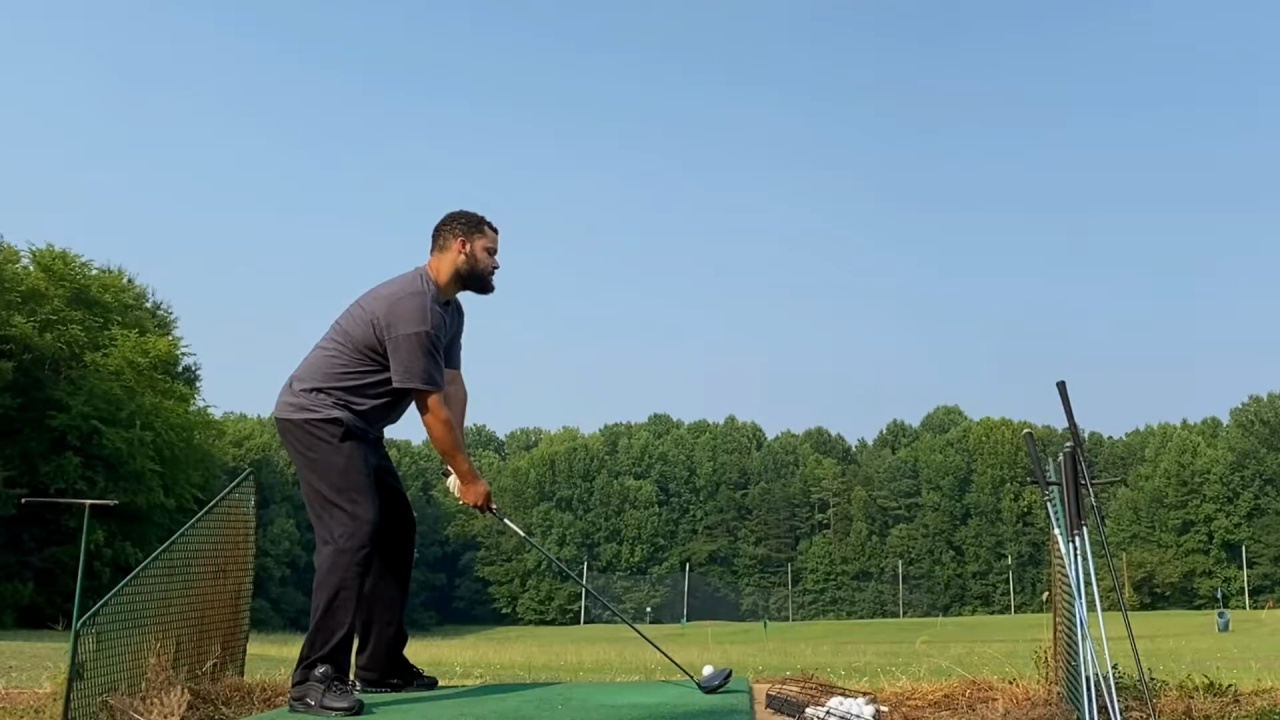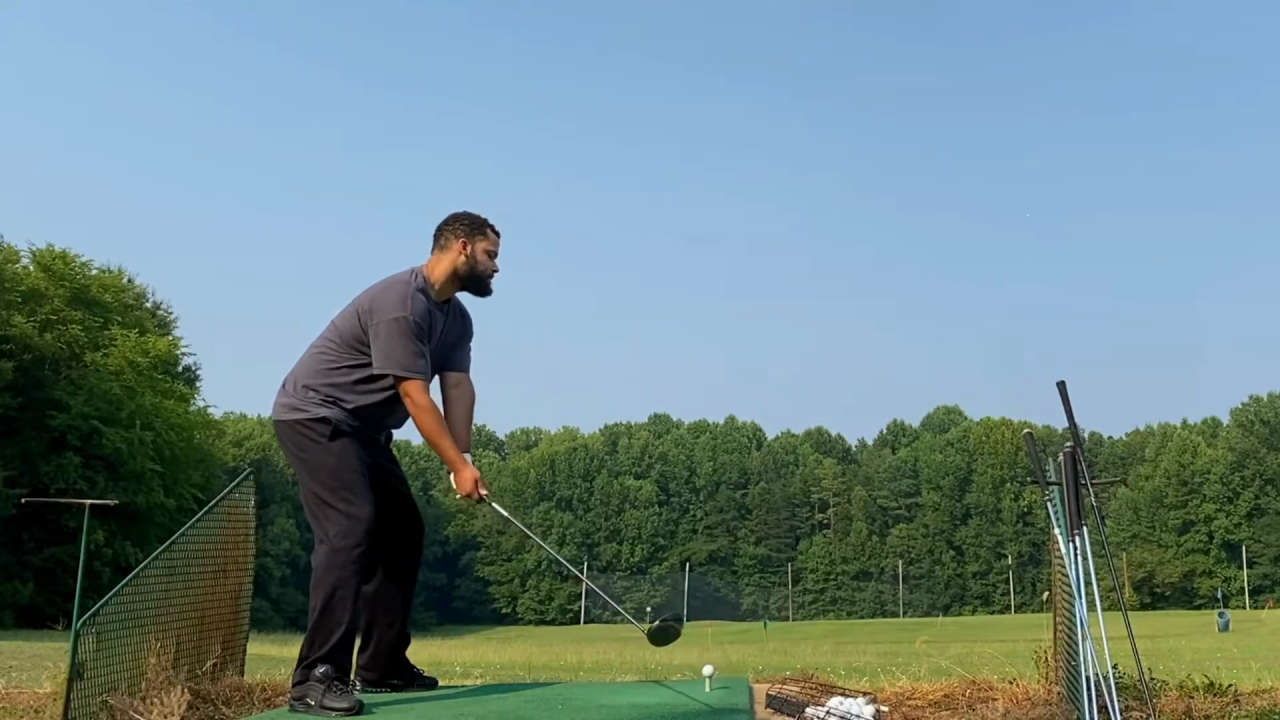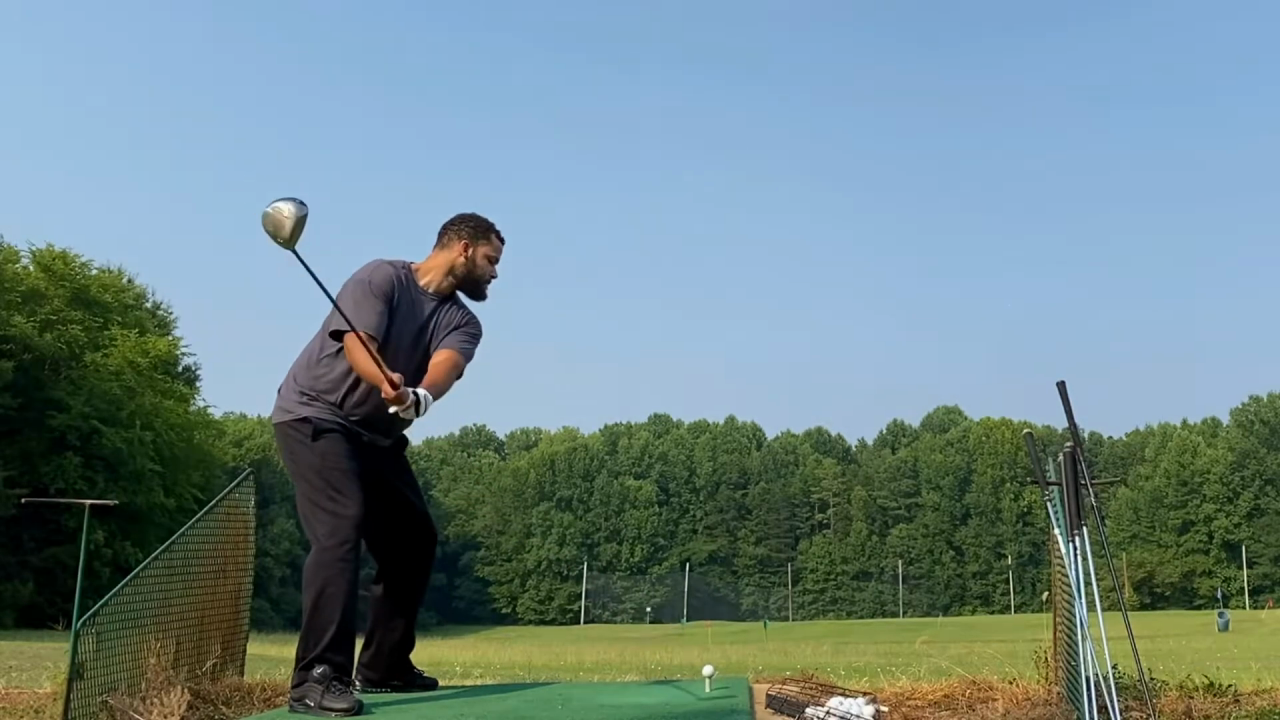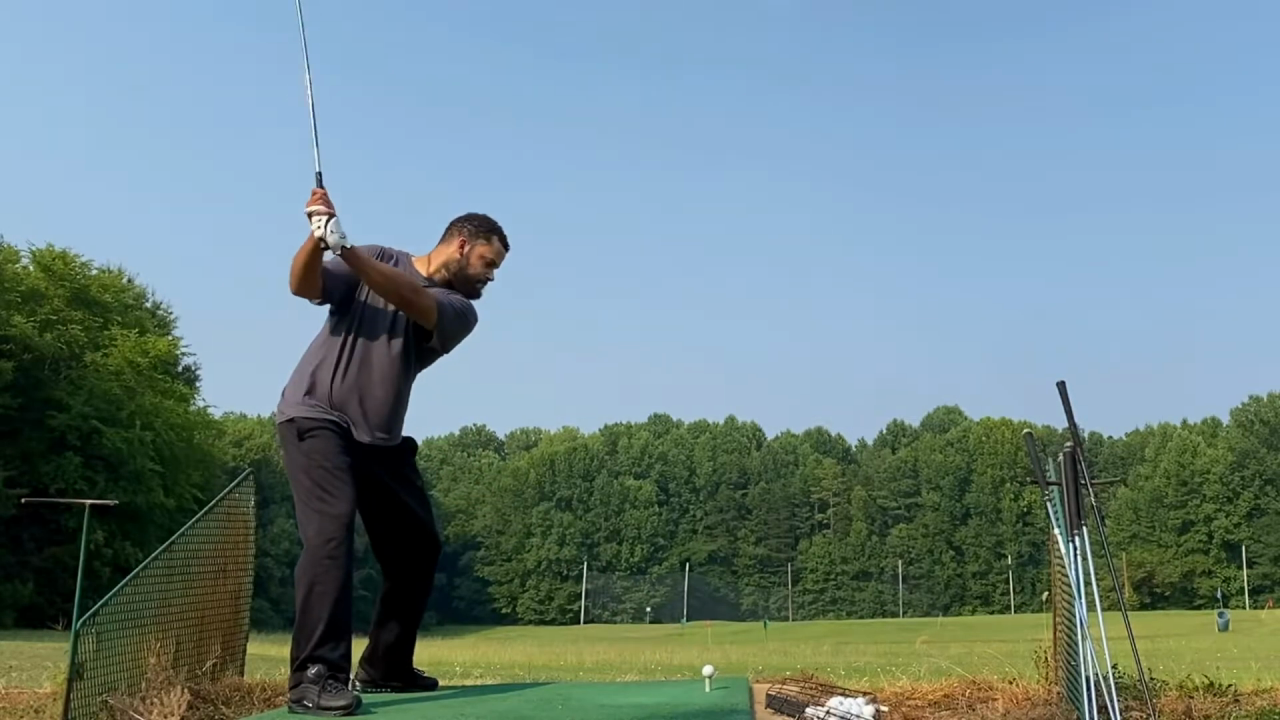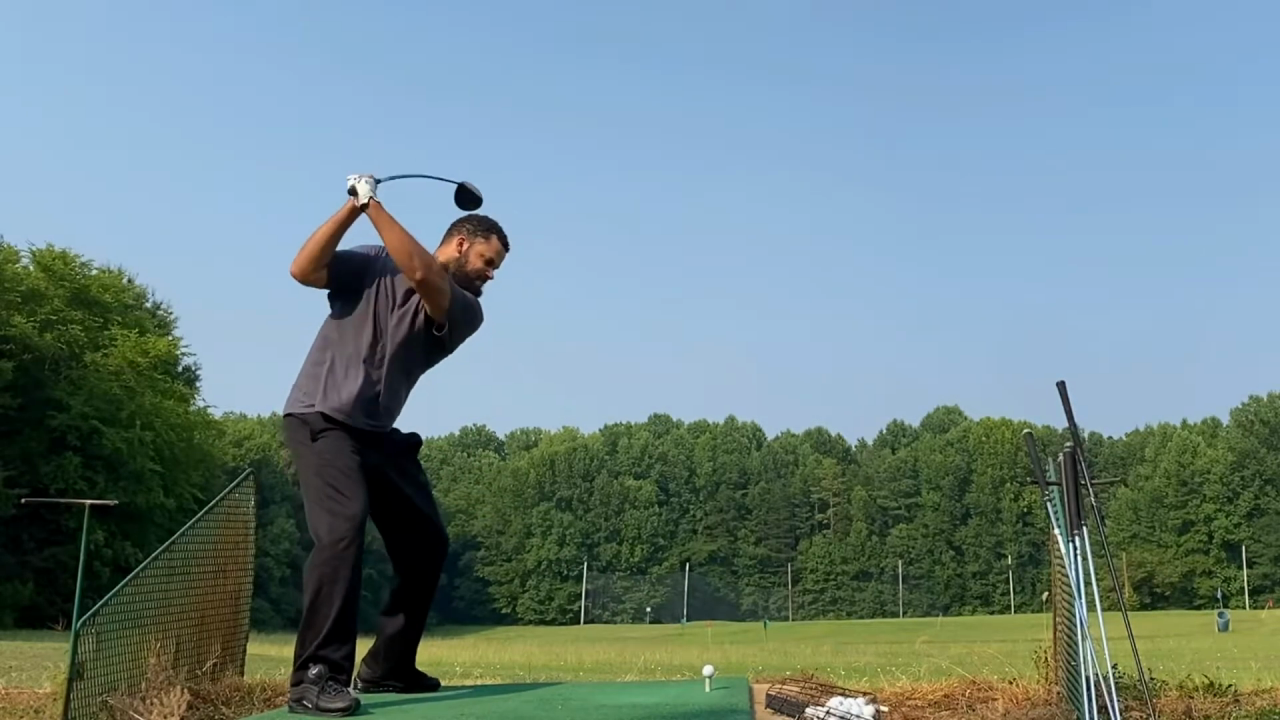
dt=1s
person 1, frame 1
left shoulder: (448, 308)
right shoulder: (413, 308)
left elbow: (453, 388)
right elbow: (433, 408)
left wrist: (459, 468)
right wrist: (468, 476)
left hip: (355, 425)
right hip: (318, 417)
left knee: (395, 528)
right knee: (354, 531)
left ankle: (380, 664)
right ankle: (316, 676)
person 1, frame 2
left shoulder: (456, 317)
right shoulder: (400, 300)
left elbow: (458, 388)
right elbow: (415, 395)
left wrist: (463, 457)
right wrist: (457, 465)
left hip: (363, 428)
right hip: (315, 418)
left knee: (402, 532)
right knee: (351, 530)
left ankle: (381, 665)
right ankle: (317, 676)
person 1, frame 3
left shoulder: (463, 323)
right shoulder: (381, 278)
left elbow: (445, 366)
right elbow: (357, 346)
left wrist: (421, 395)
right wrist: (387, 384)
left hip: (377, 434)
right hip: (314, 417)
left knee: (414, 541)
right knee: (341, 529)
left ankle: (383, 665)
right ankle: (317, 677)
person 1, frame 4
left shoulder: (460, 311)
right shoulder: (374, 257)
left elbow: (409, 298)
right elbow: (304, 286)
left wrist: (344, 248)
right wrist: (317, 239)
left hip: (381, 437)
right hip: (316, 418)
left knee: (418, 546)
right knee: (332, 528)
left ankle: (384, 665)
right ankle: (314, 677)
person 1, frame 5
left shoulder: (466, 311)
right shoulder: (370, 265)
left elbow: (422, 275)
right elbow: (304, 270)
left wrist: (375, 205)
right wrist: (355, 204)
left hip: (379, 431)
right hip: (321, 417)
left knee: (426, 544)
right knee: (343, 528)
left ankle: (387, 665)
right ankle: (316, 677)
